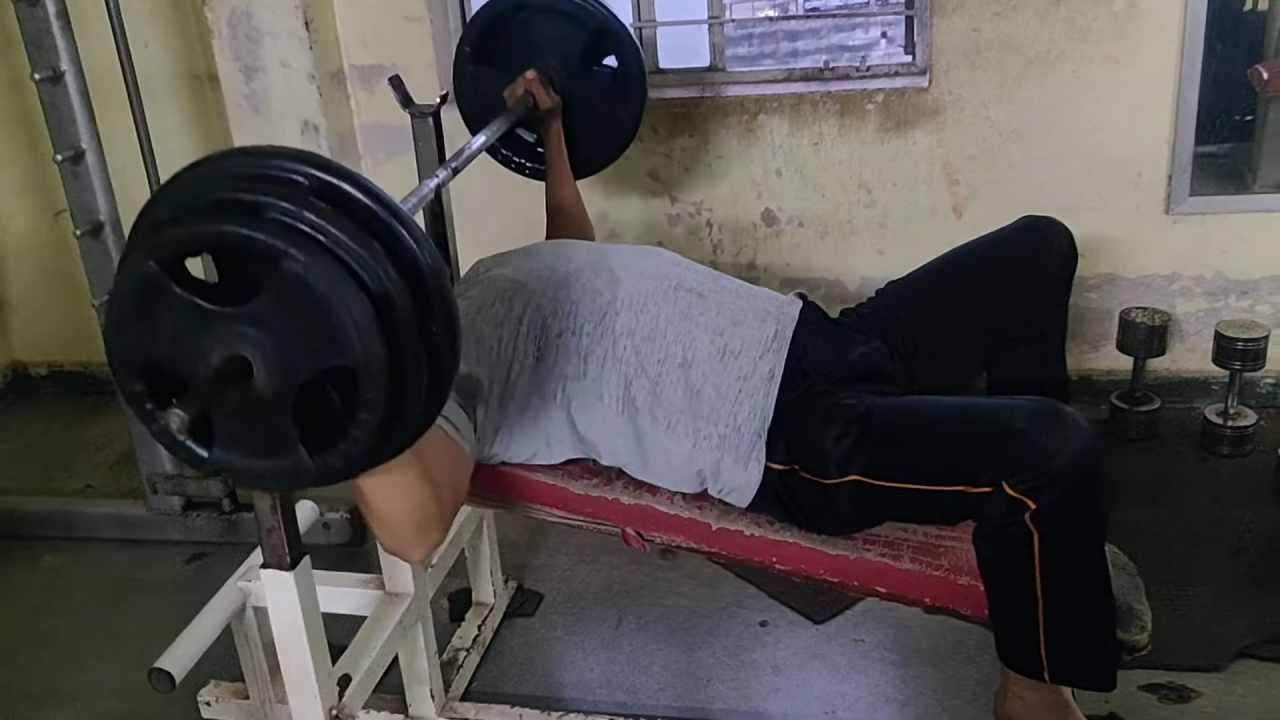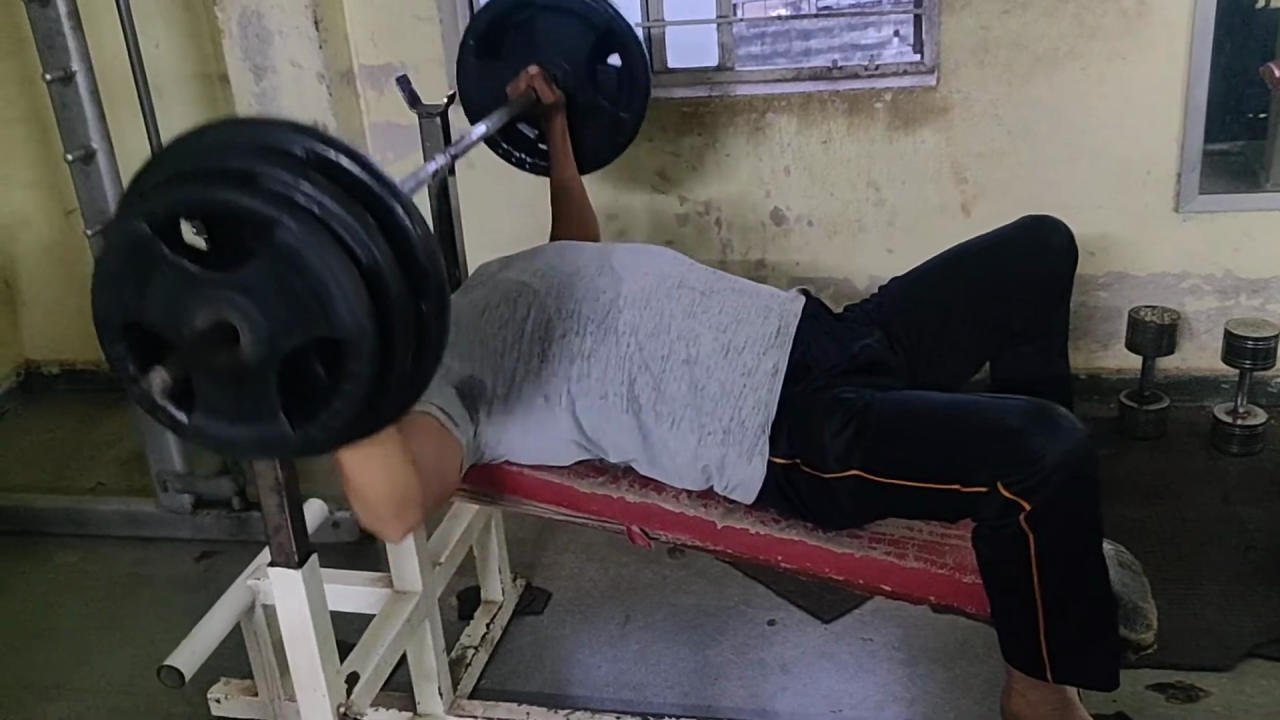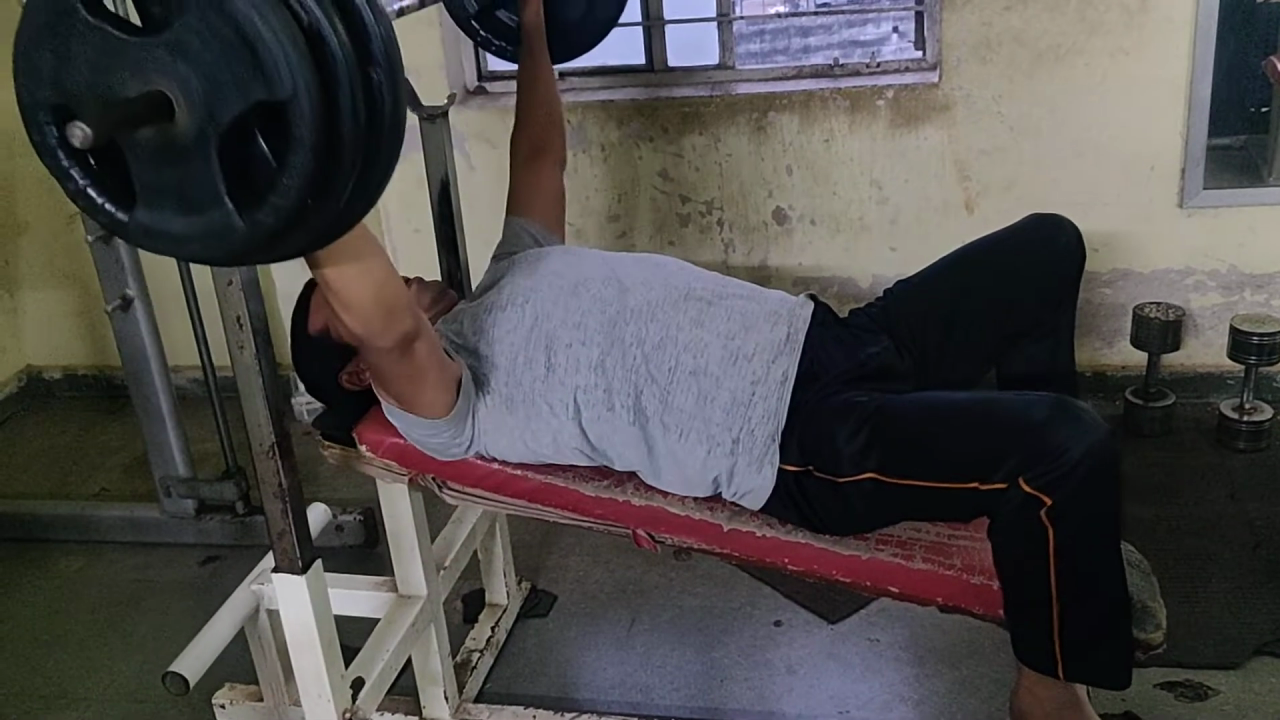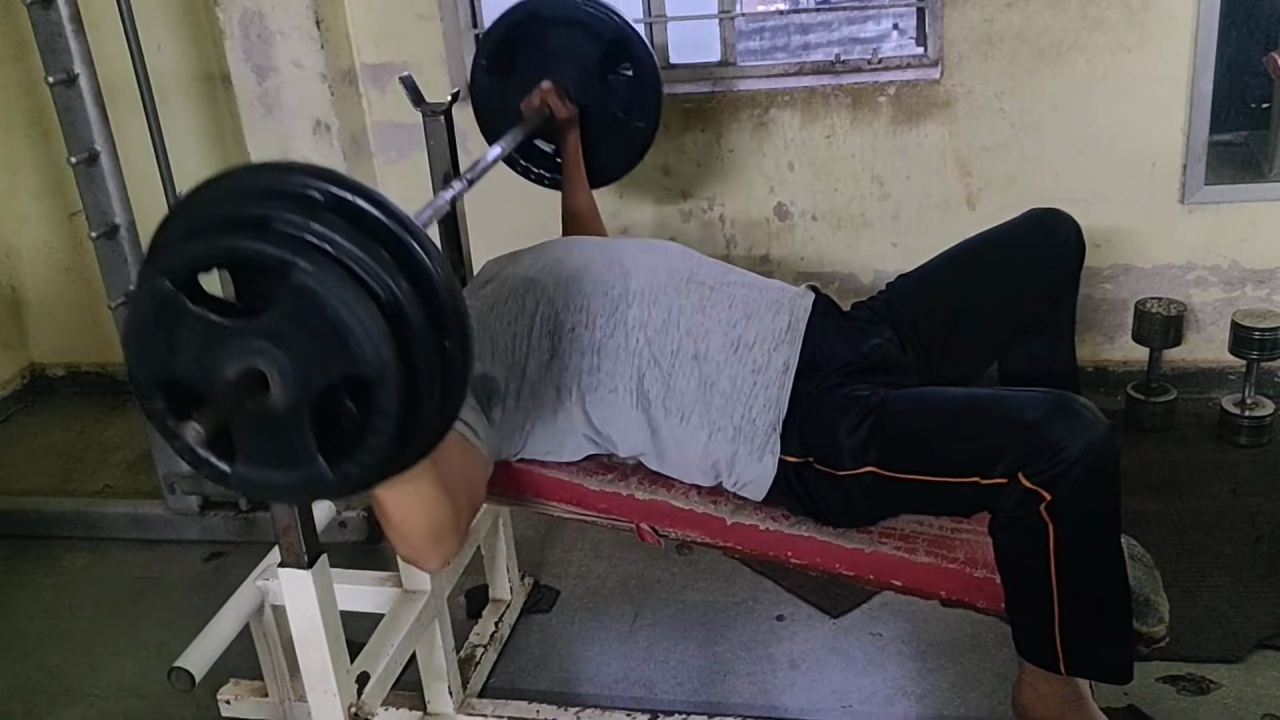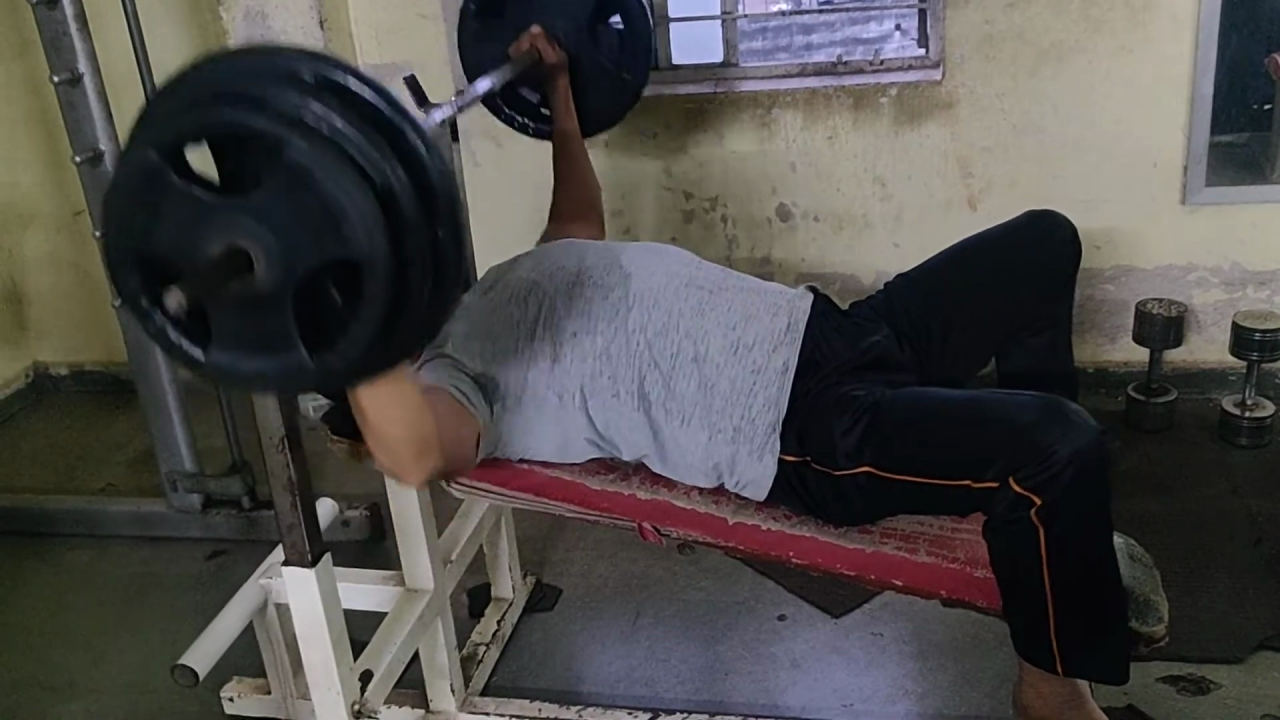
dt=0.7s
person 1, frame 1
left shoulder: (485, 285)
left elbow: (574, 255)
right elbow: (415, 527)
left wrist: (549, 127)
left hip: (818, 344)
right hip: (797, 441)
left knee: (1038, 248)
right knee: (1056, 451)
left ankle: (1031, 527)
person 1, frame 2
left shoulder: (485, 290)
right shoulder: (440, 383)
left elbow: (580, 259)
right elbow: (397, 508)
left wrist: (555, 123)
left hip: (822, 340)
right hip: (799, 434)
left knee: (1039, 247)
right knee: (1053, 450)
left ankle: (1042, 529)
person 1, frame 3
left shoulder: (506, 288)
right shoulder: (438, 399)
left elbow: (540, 162)
right elbow: (384, 319)
left hip: (828, 345)
right hip: (807, 442)
left knee: (1047, 245)
right knee: (1070, 444)
left ankle: (1049, 528)
person 1, frame 4
left shoulder: (489, 289)
left elbow: (591, 269)
right elbow: (433, 538)
left wrist: (566, 134)
left hip: (830, 336)
right hip: (809, 427)
left knee: (1047, 241)
right knee: (1074, 440)
left ankle: (1052, 519)
person 1, frame 5
left shoulder: (491, 297)
right shoulder: (447, 372)
left elbow: (582, 231)
right elbow: (414, 453)
left wrist: (558, 88)
left hip: (830, 335)
right hip: (807, 430)
left knee: (1043, 242)
right knee: (1063, 446)
left ankle: (1052, 520)
